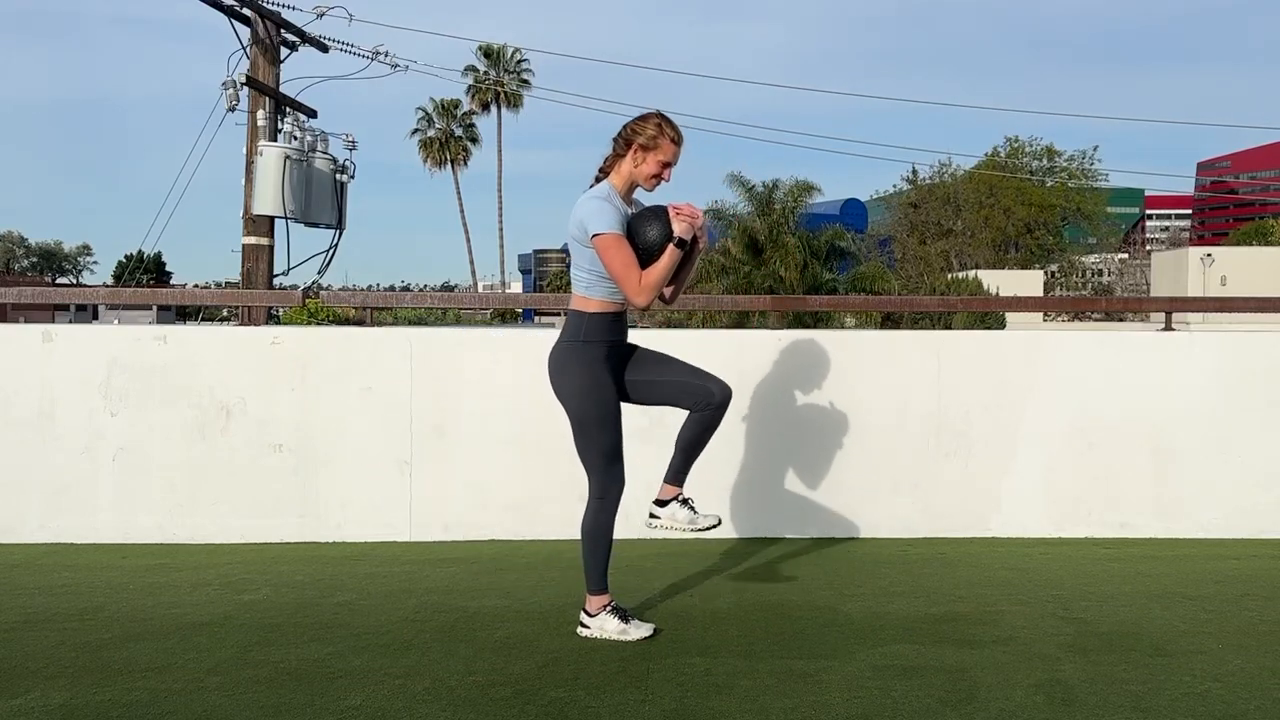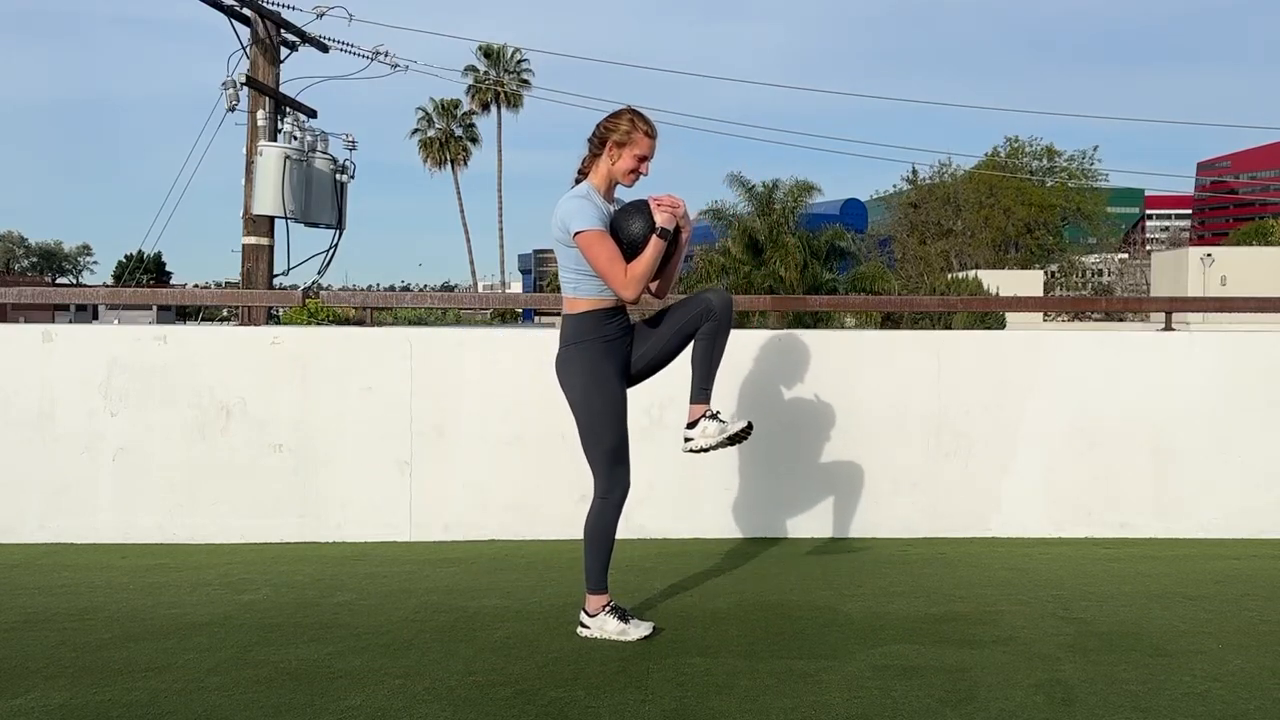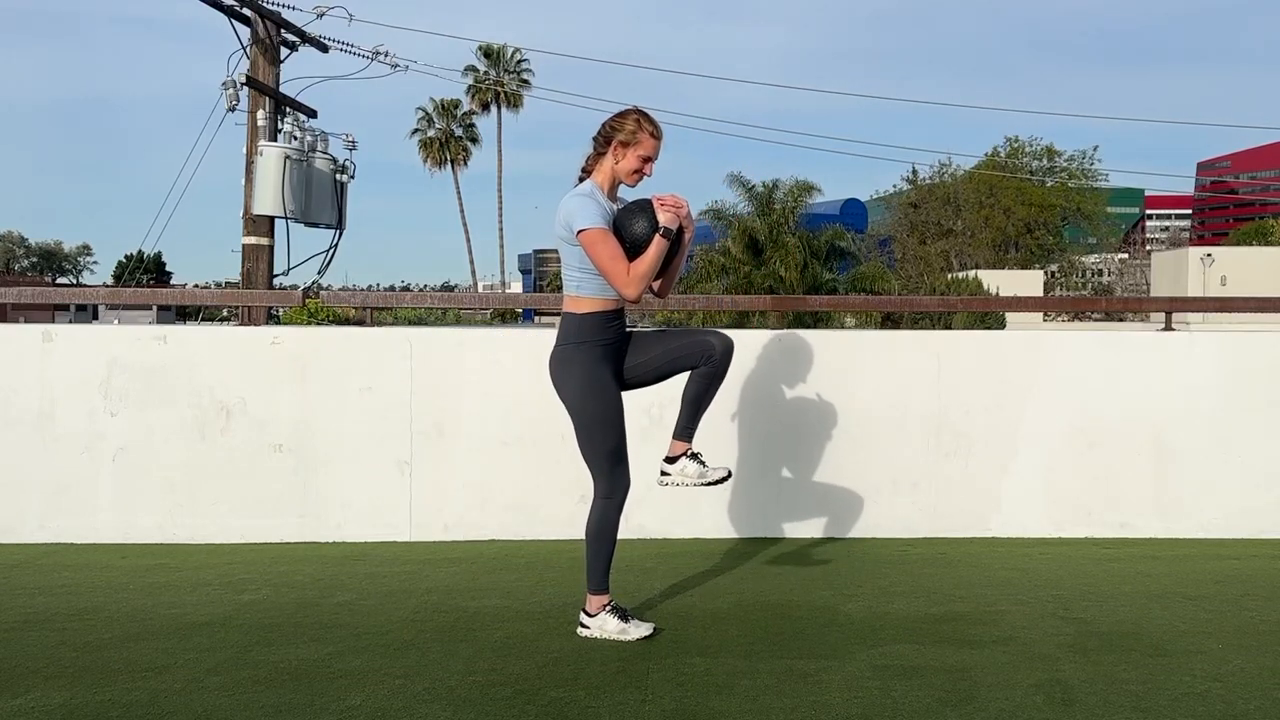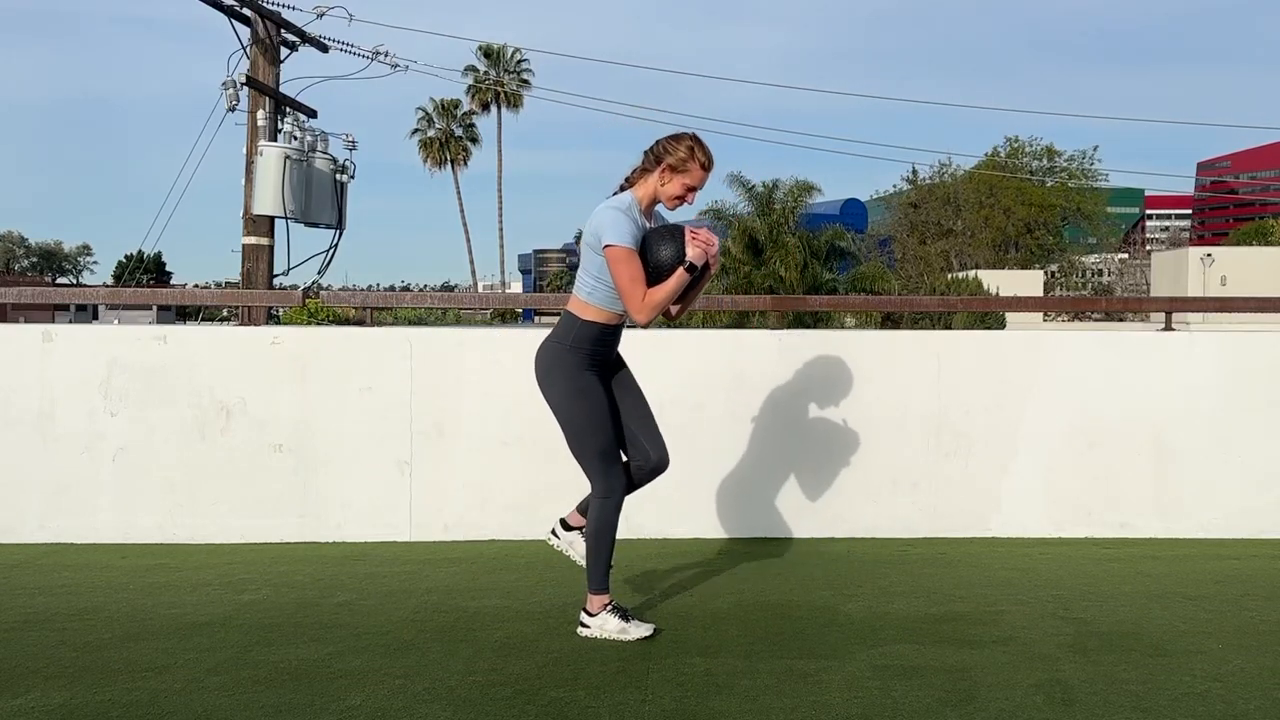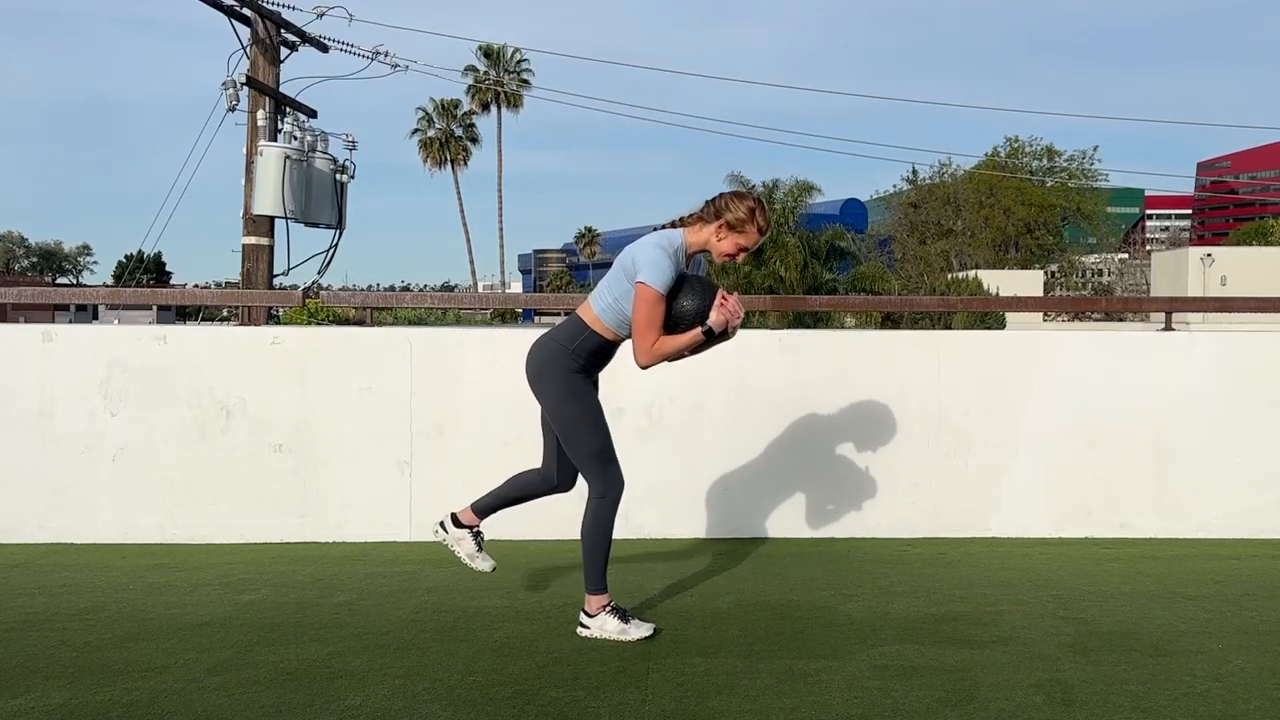
dt=0.3s
person 1, frame 1
left shoulder: (632, 207)
right shoulder: (598, 207)
left elbow: (666, 292)
right elbow: (639, 294)
left wrist: (692, 247)
right wrist: (680, 238)
left hip: (615, 349)
right hip: (583, 353)
left knee: (715, 395)
right knee: (607, 482)
left ankle: (669, 499)
right ankle: (595, 611)
person 1, frame 2
left shoulder: (616, 206)
right shoulder: (578, 207)
left elbow: (658, 287)
right elbow: (628, 286)
left wrist: (680, 237)
right wrist: (661, 230)
left hip: (624, 343)
right hip: (588, 352)
left knee: (715, 303)
right knee: (613, 482)
left ankle: (698, 420)
right ankle: (595, 611)
person 1, frame 3
left shoulder: (618, 204)
right shoulder: (582, 205)
left elbow: (659, 288)
right elbow: (631, 286)
left wrist: (681, 236)
right wrist: (663, 231)
left hip: (618, 344)
right hip: (582, 354)
left knee: (715, 347)
right knee: (613, 484)
left ankle: (678, 456)
right ankle: (596, 612)
person 1, frame 4
left shoulder: (654, 220)
right shoulder: (616, 218)
left elbow: (673, 311)
right elbow: (643, 311)
left wrist: (704, 270)
right wrist: (690, 263)
left hip: (602, 356)
right hip: (569, 360)
left knee: (650, 460)
right knee: (610, 482)
left ankle: (574, 525)
right ankle: (596, 611)
person 1, frame 5
left shoulder: (691, 259)
right shoulder: (659, 256)
left elbow: (672, 341)
right elbow: (647, 354)
left wrist: (720, 327)
right wrist: (711, 330)
left hip: (570, 360)
right hip: (560, 364)
left knee: (559, 476)
right knee: (607, 483)
left ankle: (463, 522)
right ankle: (595, 612)
